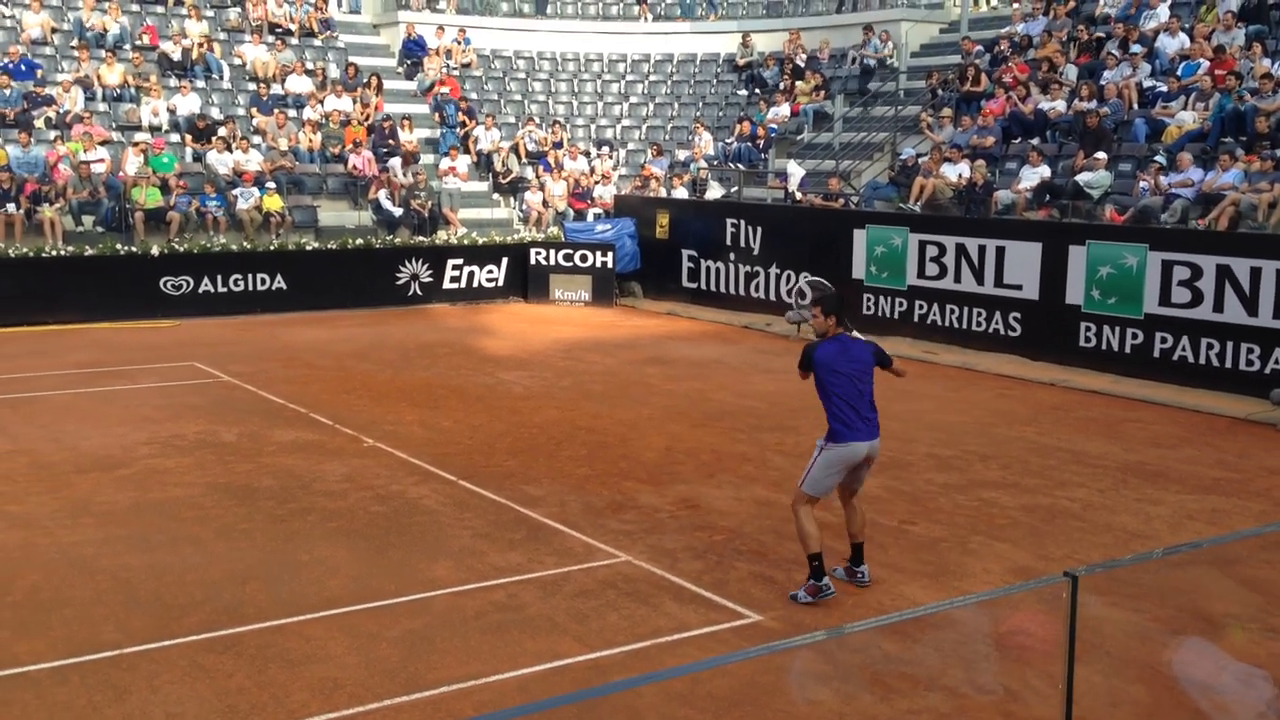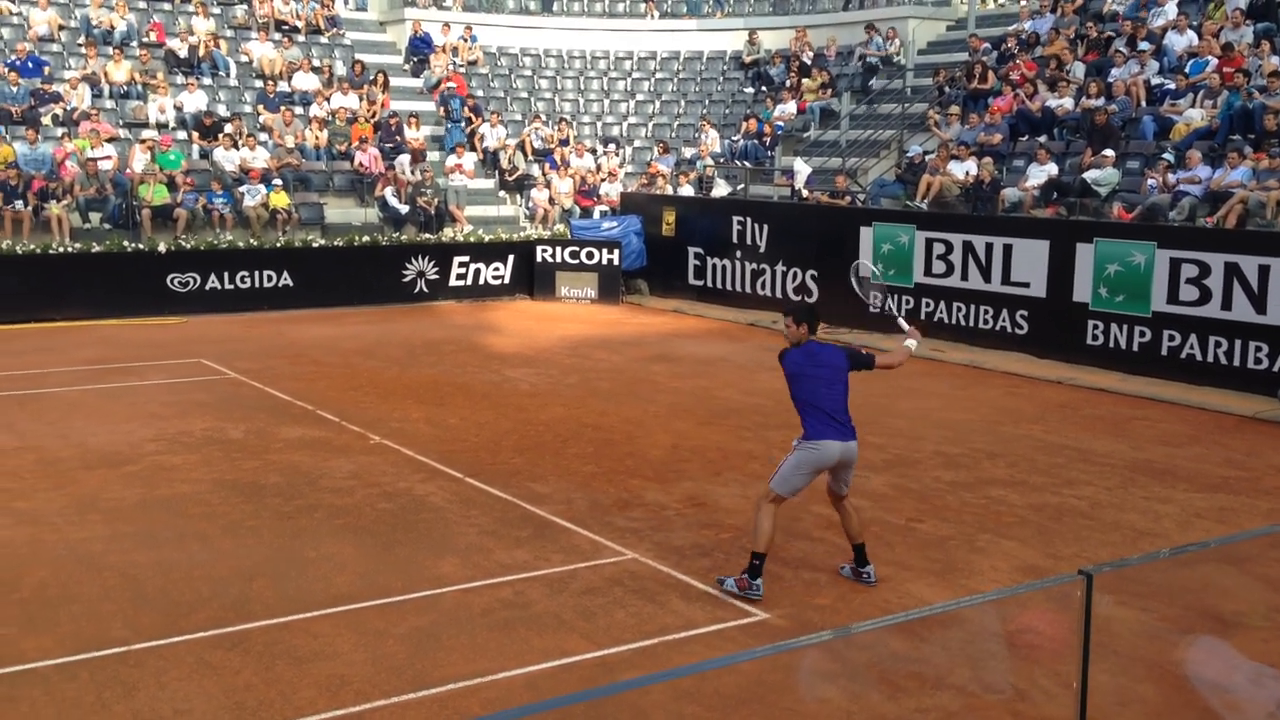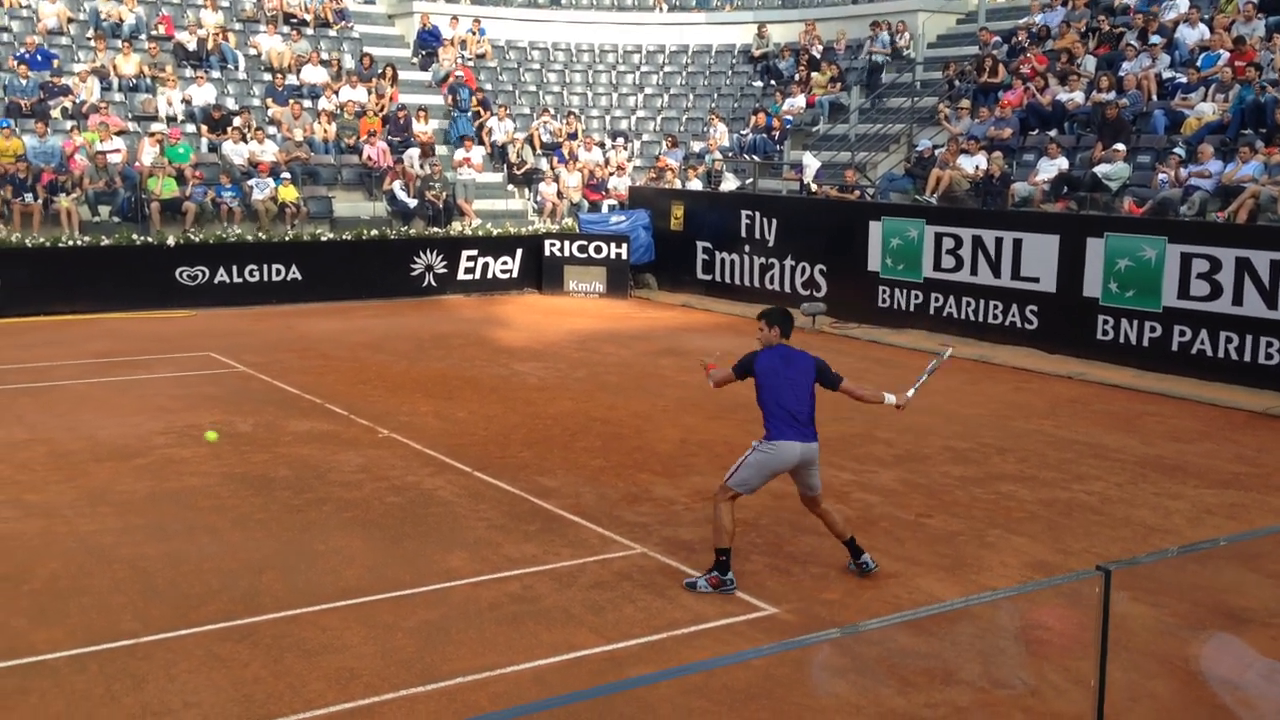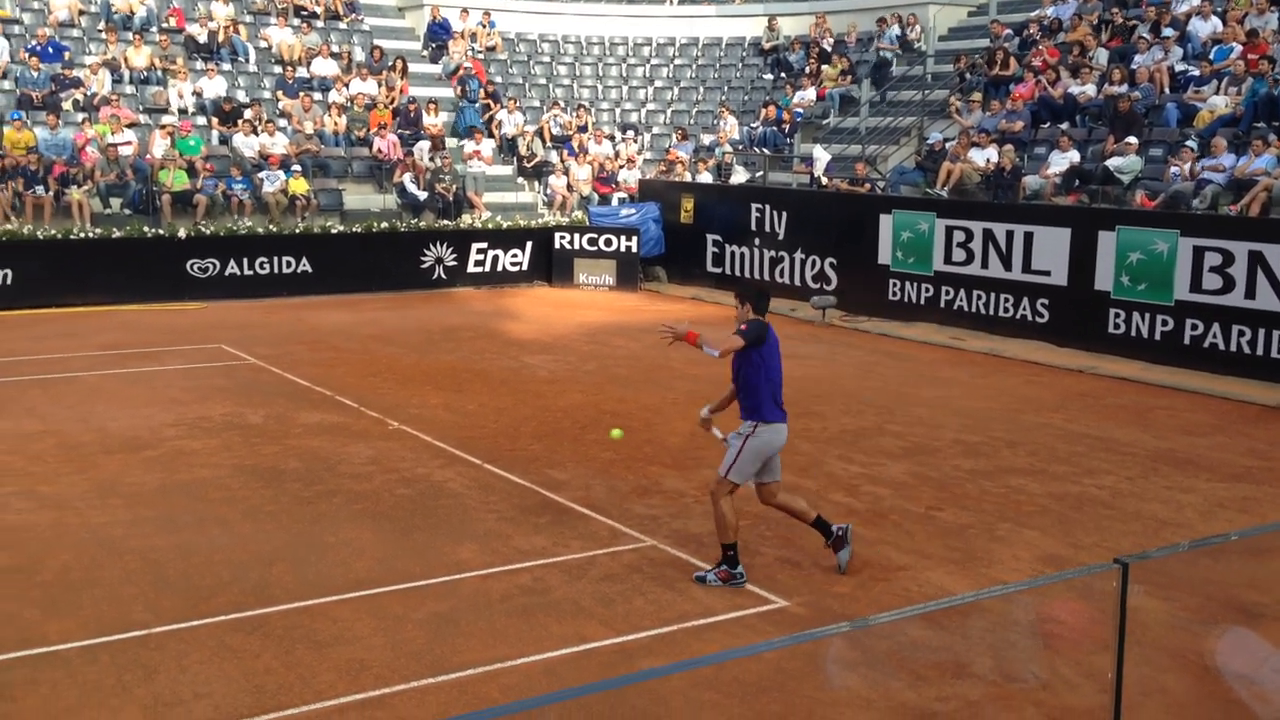
dt=0.2s
person 1, frame 1
left shoulder: (813, 352)
right shoulder: (869, 348)
left elbow: (803, 375)
right elbow: (900, 371)
left hip: (842, 444)
right hip: (872, 440)
left knee: (801, 504)
right knee: (848, 494)
left ankle: (818, 580)
right ankle: (857, 567)
person 1, frame 2
left shoulder: (789, 356)
right shoulder: (843, 353)
right elbow: (891, 361)
left wrist: (791, 344)
right wrist: (911, 341)
left hip: (816, 445)
right hip: (848, 445)
left knee: (767, 502)
right knee: (838, 498)
left ankle: (751, 578)
right ankle: (862, 567)
person 1, frame 3
left shoulder: (758, 359)
right shoulder: (812, 363)
left elbow: (717, 381)
right elbow: (854, 391)
left wrist: (708, 367)
right wrist: (891, 399)
left hip: (778, 447)
right hip: (809, 447)
left knee: (723, 498)
right knee: (814, 503)
left ankle: (721, 574)
right ankle: (860, 558)
person 1, frame 4
left shoulder: (756, 326)
right shoulder: (755, 340)
left elbow: (720, 349)
right elbow: (736, 390)
left wrist: (688, 335)
right wrist: (710, 410)
left hip: (759, 427)
right hip: (770, 427)
left knee: (720, 492)
right knee: (771, 494)
left ankle: (730, 567)
right ankle: (833, 533)
